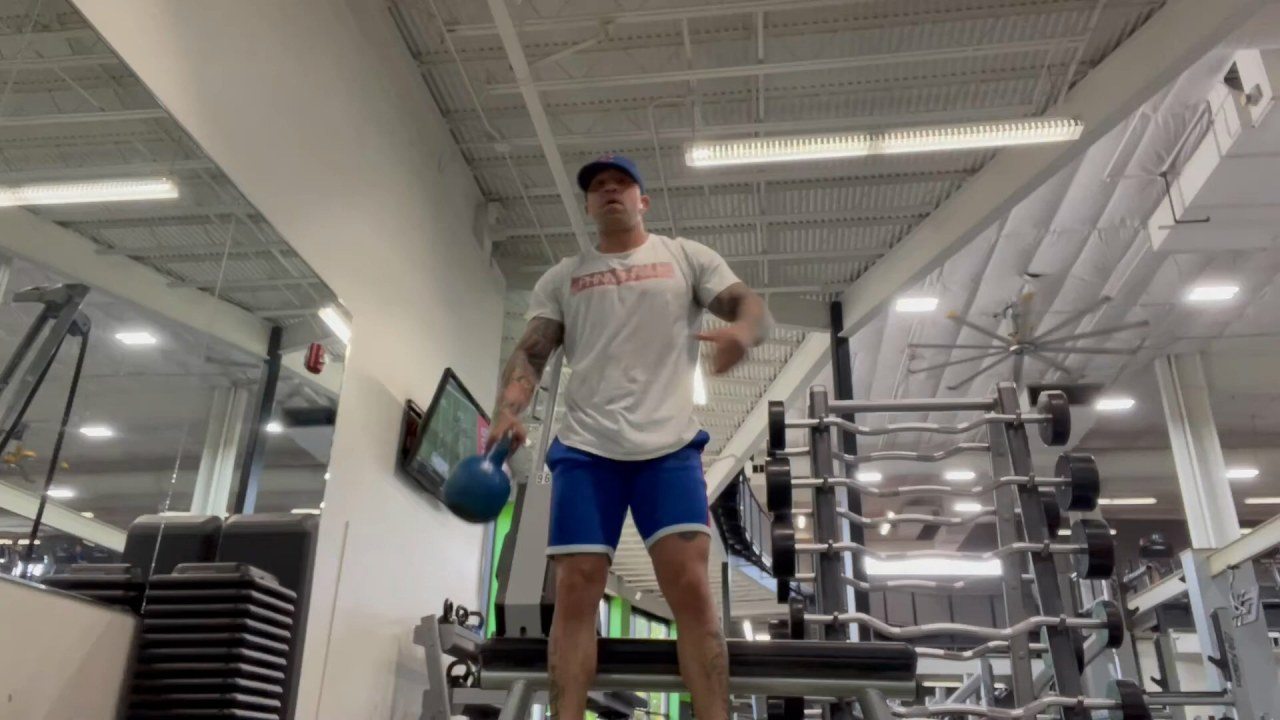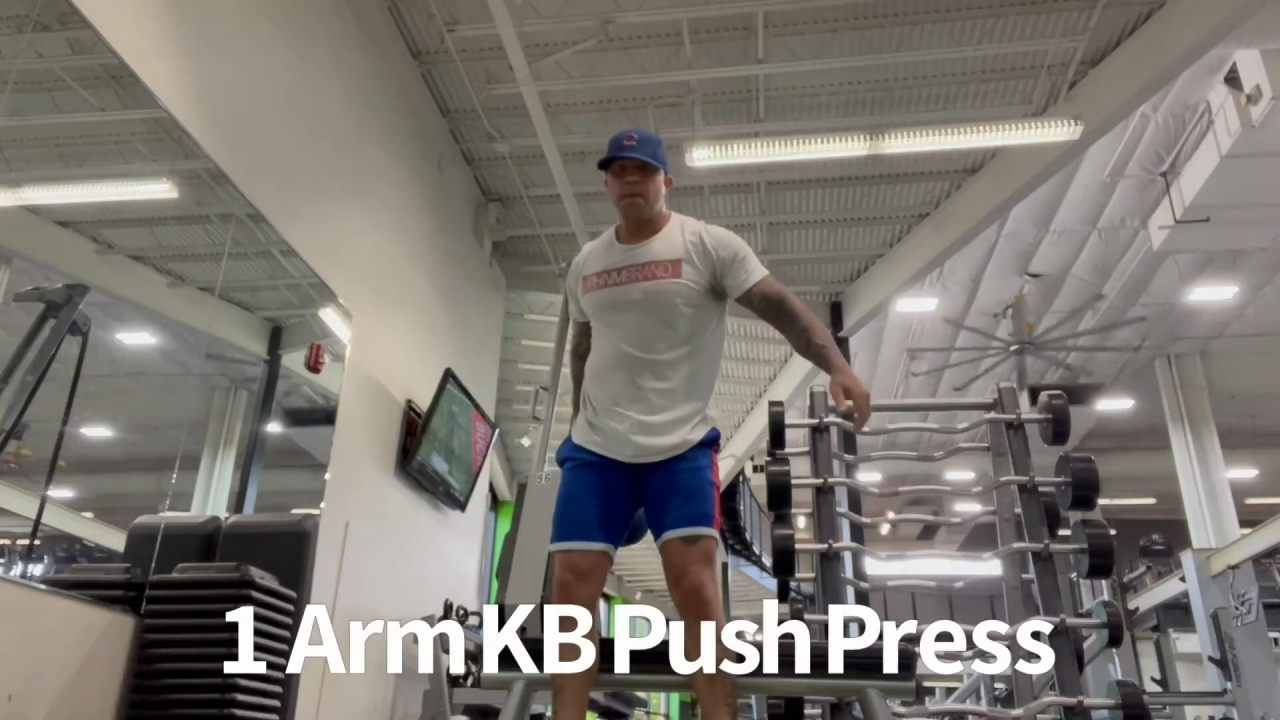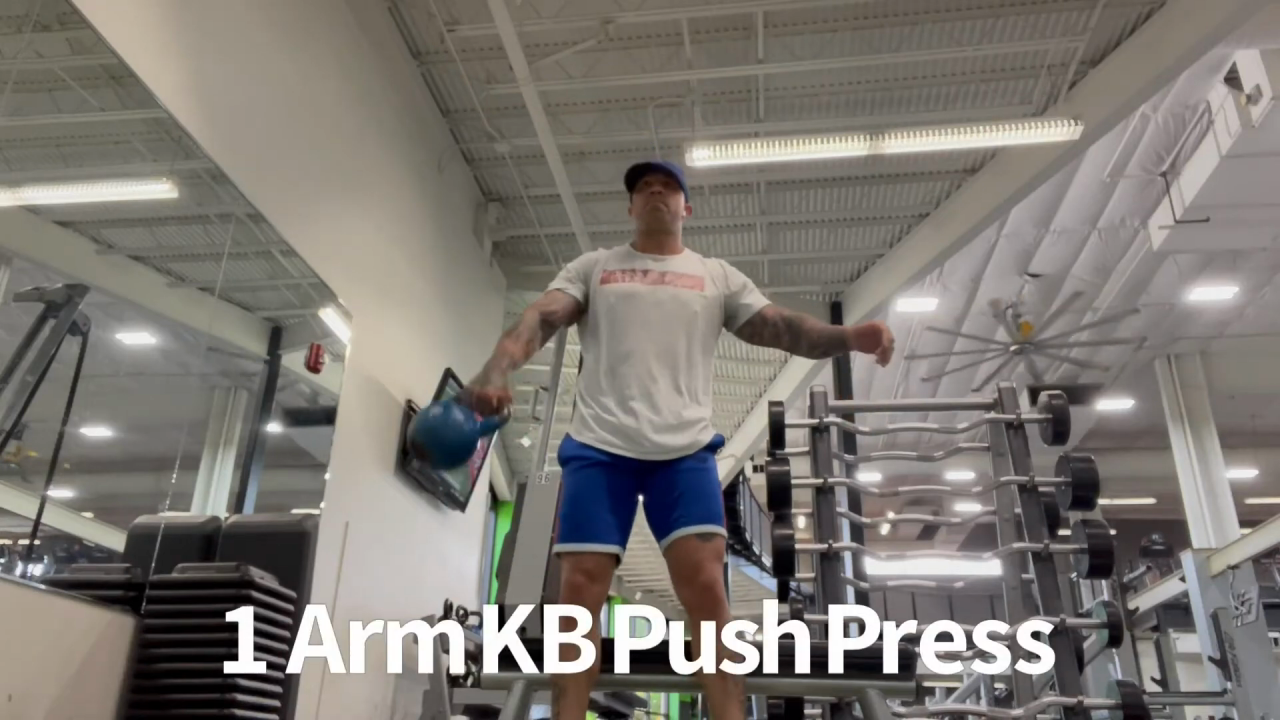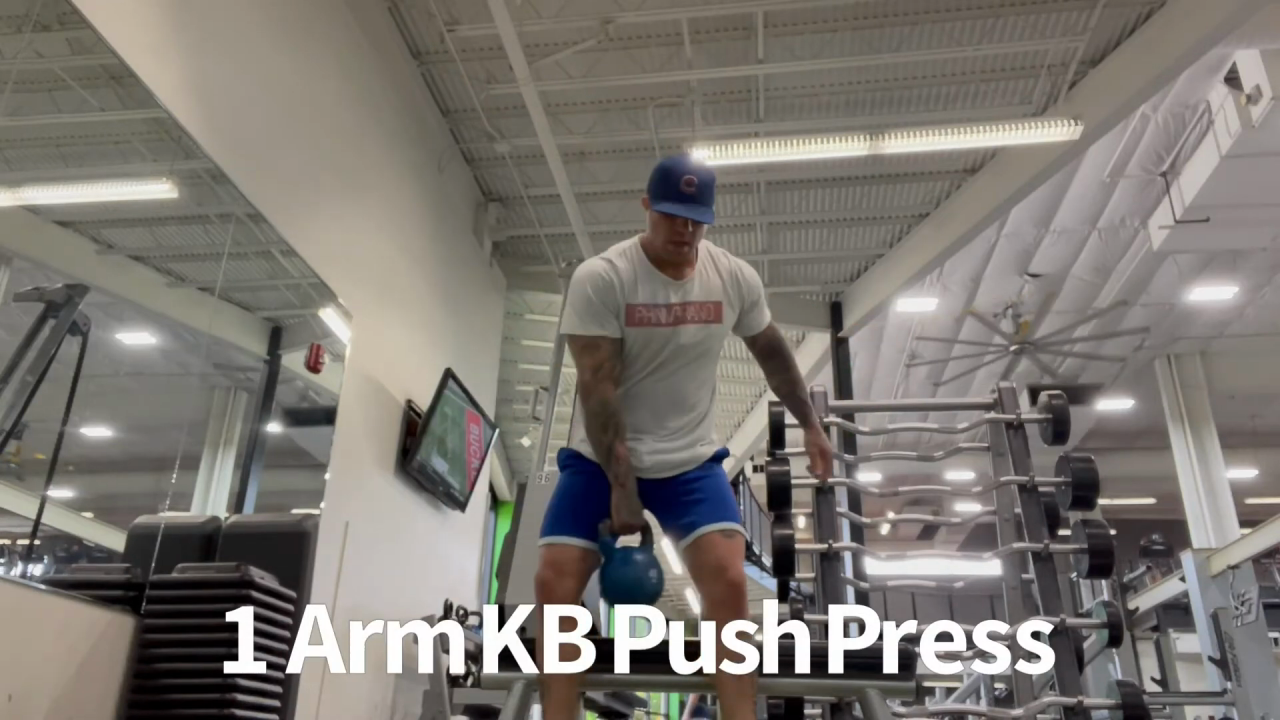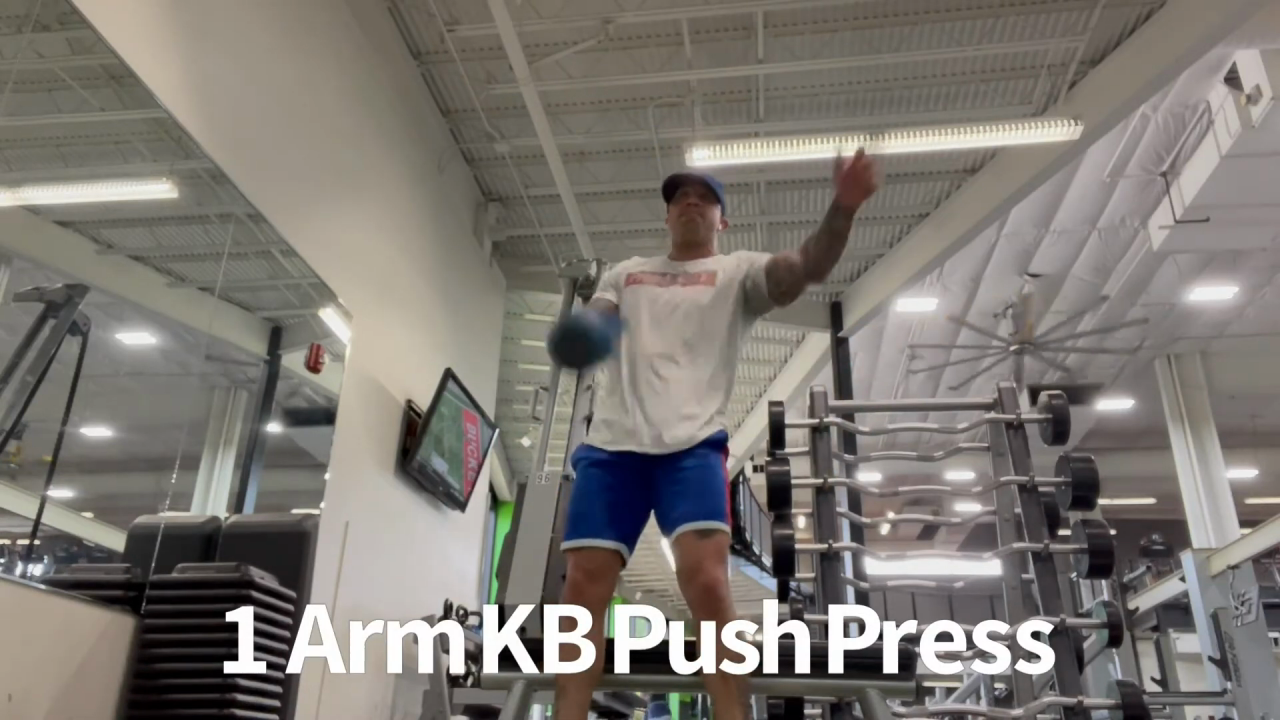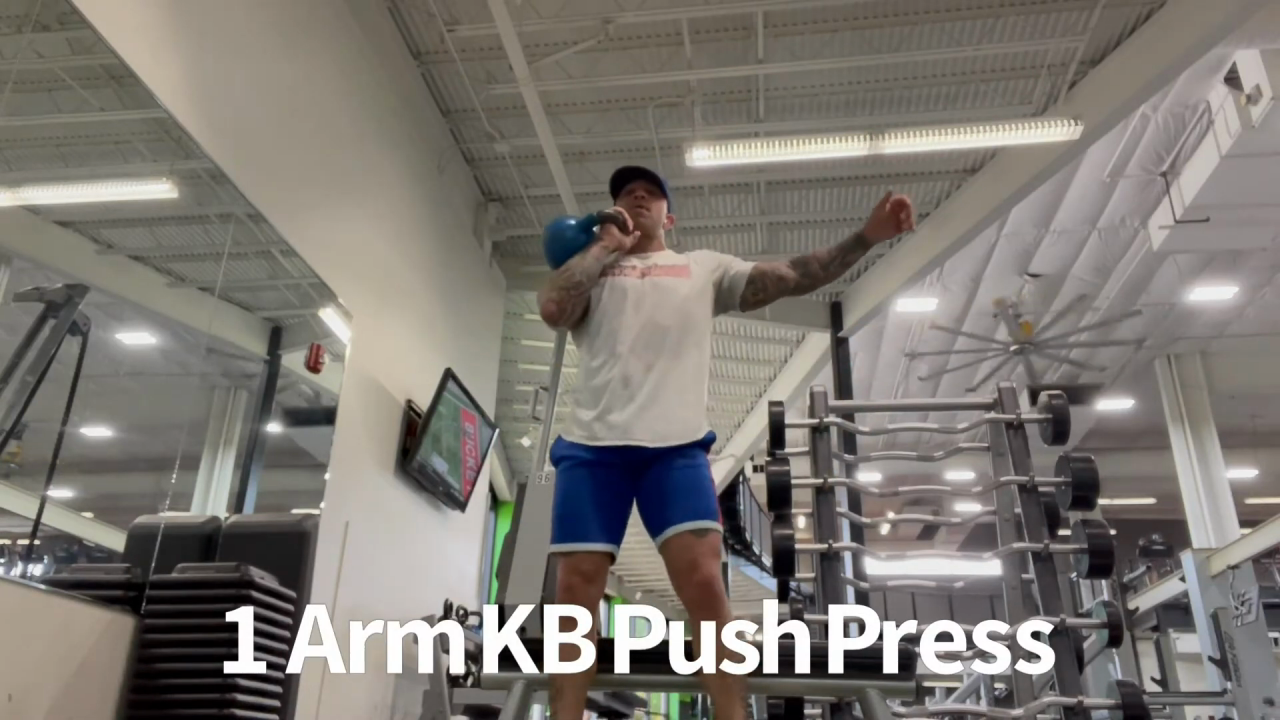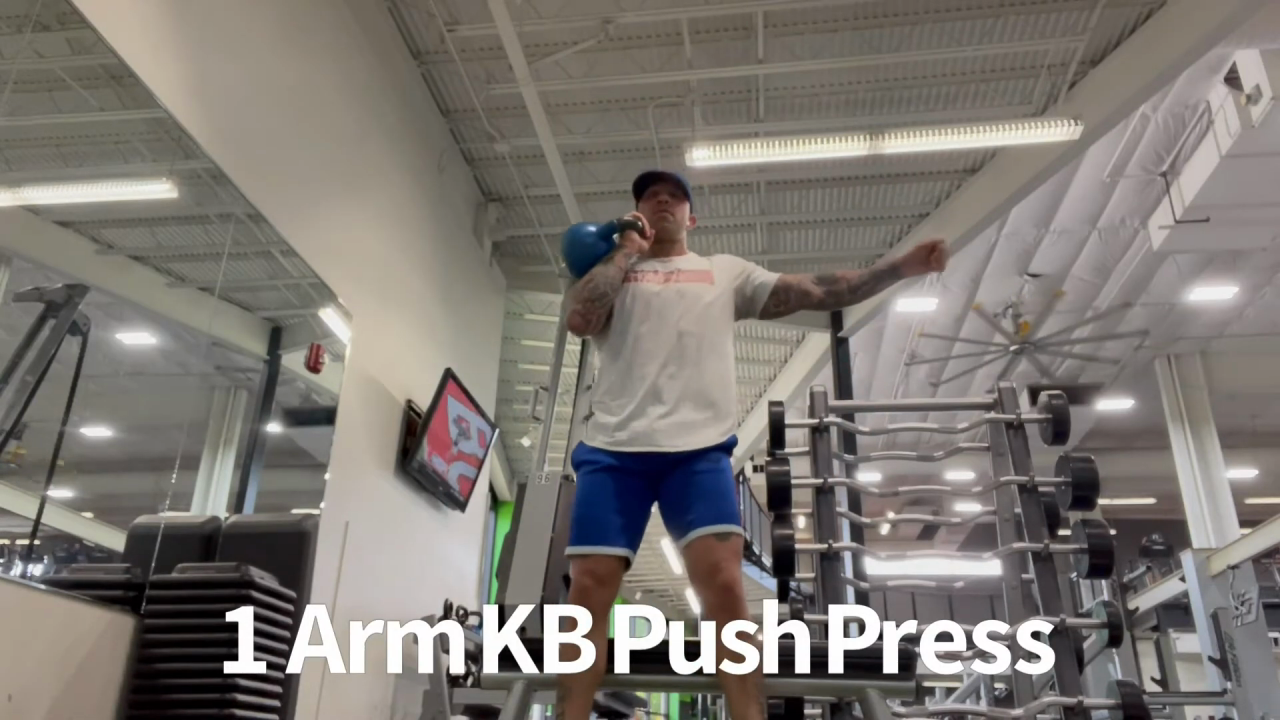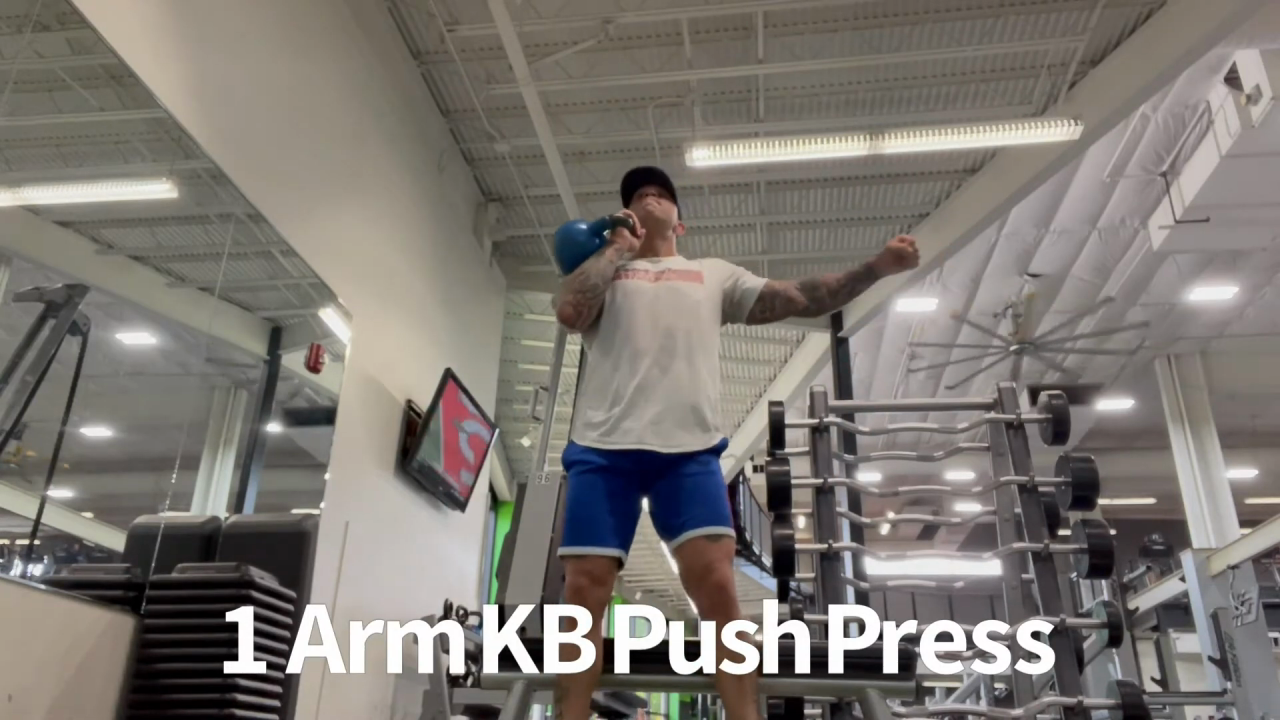
dt=0.7s
person 1, frame 1
left shoulder: (687, 257)
right shoulder: (562, 277)
left elbow: (745, 302)
right elbow: (531, 352)
left wrist: (742, 327)
right wrist: (507, 411)
left hip: (669, 446)
right hip: (585, 450)
left knee: (691, 587)
right knee: (575, 592)
person 1, frame 2
left shoulder: (710, 245)
right shoulder: (586, 264)
left elbow: (780, 307)
left wrist: (837, 366)
left hip: (681, 447)
right hip: (594, 450)
left knee: (696, 589)
right knee: (571, 590)
person 1, frame 3
left shoulder: (718, 277)
right shoulder: (591, 268)
left elbow: (783, 328)
right elbow: (540, 319)
left wrist: (850, 336)
right wrist: (496, 368)
left hip: (684, 450)
right hip: (598, 447)
left knee: (705, 589)
right knee: (579, 590)
person 1, frame 4
left shoulder: (736, 277)
right shoulder: (600, 278)
left elbow: (772, 350)
right elbow: (598, 390)
left wrist: (810, 423)
right wrist: (622, 488)
left hip: (692, 462)
right hip: (602, 460)
left knee: (728, 583)
right knee: (555, 585)
person 1, frame 5
left shoulder: (741, 274)
right shoulder: (625, 274)
left elbow: (807, 266)
right elbow: (573, 344)
left wrist: (844, 206)
right wrist: (584, 329)
left hip: (691, 446)
right hip: (611, 446)
left knee: (706, 583)
right knee: (584, 589)
person 1, frame 6
left shoulder: (704, 267)
right shoulder: (590, 268)
left elbow: (792, 277)
right elbow: (552, 309)
left wrist: (867, 236)
right wrist: (604, 245)
left hip: (676, 444)
right hip: (591, 444)
left knee: (705, 586)
right knee: (576, 590)
person 1, frame 7
left shoulder: (724, 271)
right shoulder: (610, 271)
left elbow: (815, 291)
right elbow: (577, 319)
left wrist: (904, 265)
right wrist: (626, 251)
left hip: (698, 448)
right hip: (612, 449)
left knee: (724, 587)
right knee: (588, 593)
person 1, frame 8
left shoulder: (713, 274)
right shoulder: (603, 272)
left elbow: (800, 298)
right elbow: (569, 311)
left wrist: (880, 265)
right wrist: (617, 246)
left hip: (688, 450)
right hip: (603, 448)
left knee: (718, 587)
right knee: (584, 592)
